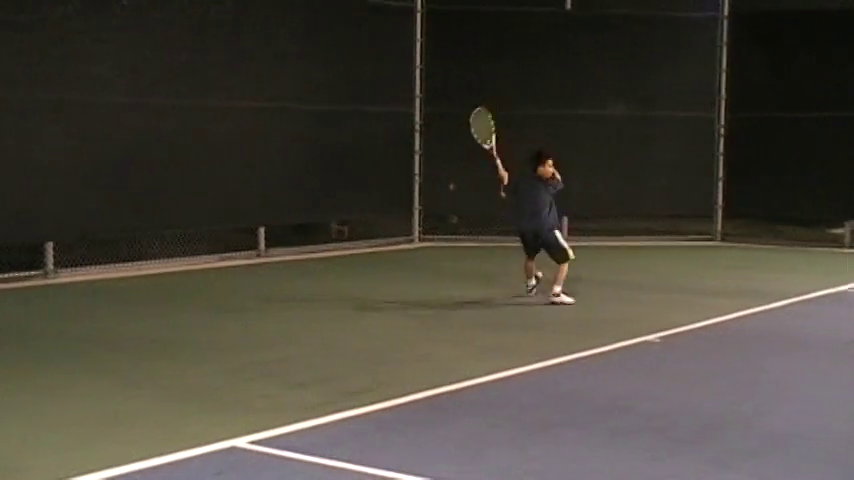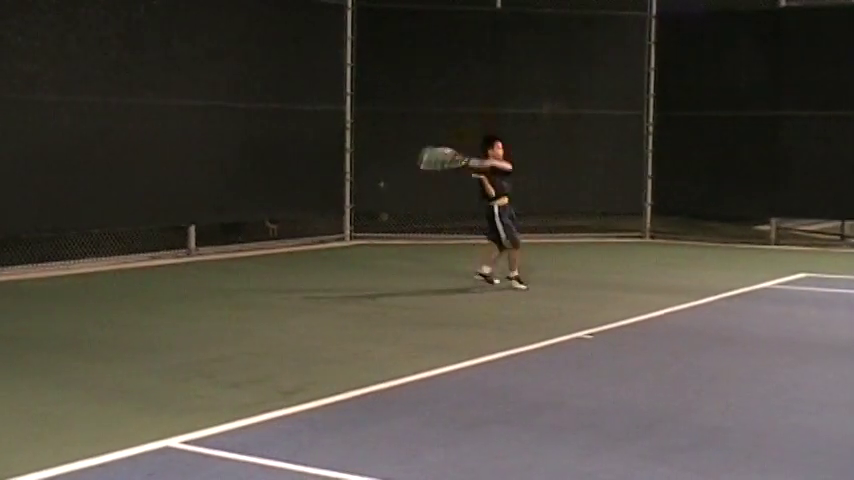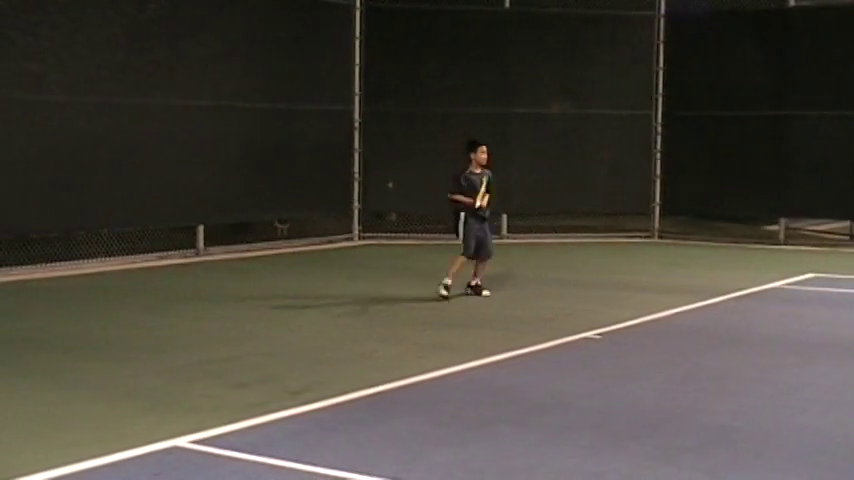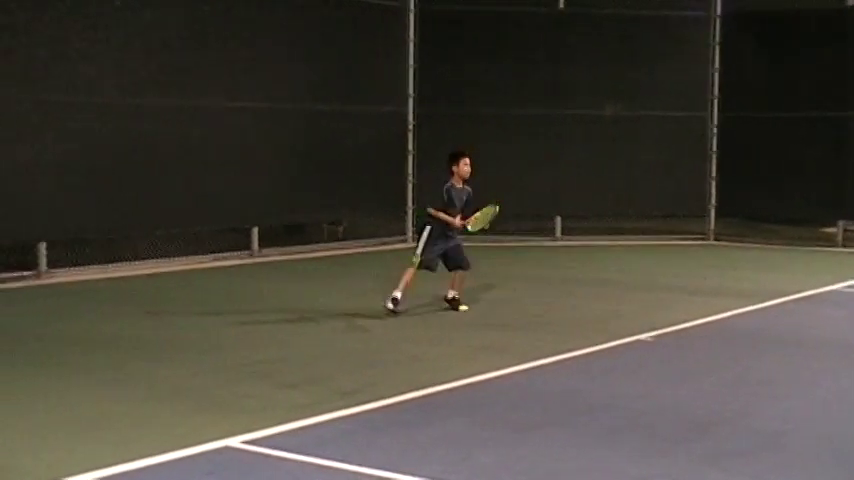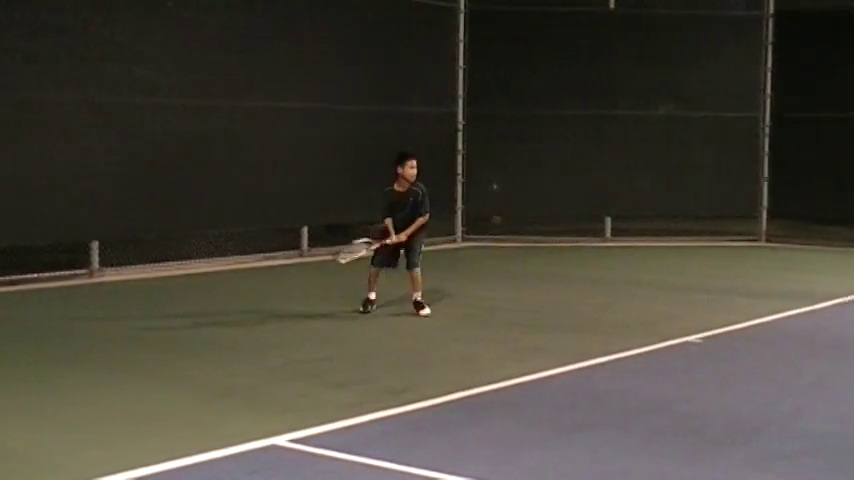
dt=0.7s
person 1, frame 1
left shoulder: (521, 180)
right shoulder: (549, 184)
left elbow: (506, 192)
right elbow: (558, 180)
left wrist: (504, 177)
left hip: (525, 228)
right hip: (545, 227)
left knee: (530, 256)
right knee: (565, 258)
left ankle: (531, 284)
right ankle: (556, 292)
person 1, frame 2
left shoulder: (504, 168)
right shoulder: (483, 173)
left elbow: (508, 167)
right elbow: (492, 194)
left wrist: (491, 162)
right wrist: (483, 179)
left hip: (506, 208)
right hip: (496, 211)
left knee: (498, 243)
right knee: (514, 243)
left ankle: (484, 271)
right ankle: (513, 276)
person 1, frame 3
left shoulder: (487, 175)
right shoulder: (463, 175)
right elbow: (451, 195)
left wrist: (484, 201)
right wrist: (470, 201)
left hip: (482, 217)
right hip: (466, 216)
left knee: (486, 252)
right knee: (467, 252)
left ankle: (474, 284)
right ankle: (446, 284)
person 1, frame 4
left shoulder: (467, 192)
right shoulder: (447, 189)
left elbow: (464, 214)
right elbow: (432, 210)
left wrist: (463, 221)
right wrist: (452, 220)
left hip: (451, 234)
right hip: (433, 231)
left knee: (463, 265)
right knee: (417, 264)
left ankle: (451, 296)
right ankle: (395, 297)
person 1, frame 5
left shoulder: (419, 191)
right shoulder: (388, 193)
left elbow: (424, 216)
right elbow: (387, 217)
left wrist: (406, 233)
right wrist: (392, 234)
left hip: (414, 232)
right hip: (393, 233)
left knee: (414, 264)
right knee: (376, 263)
left ankle: (418, 300)
right ankle: (371, 298)
